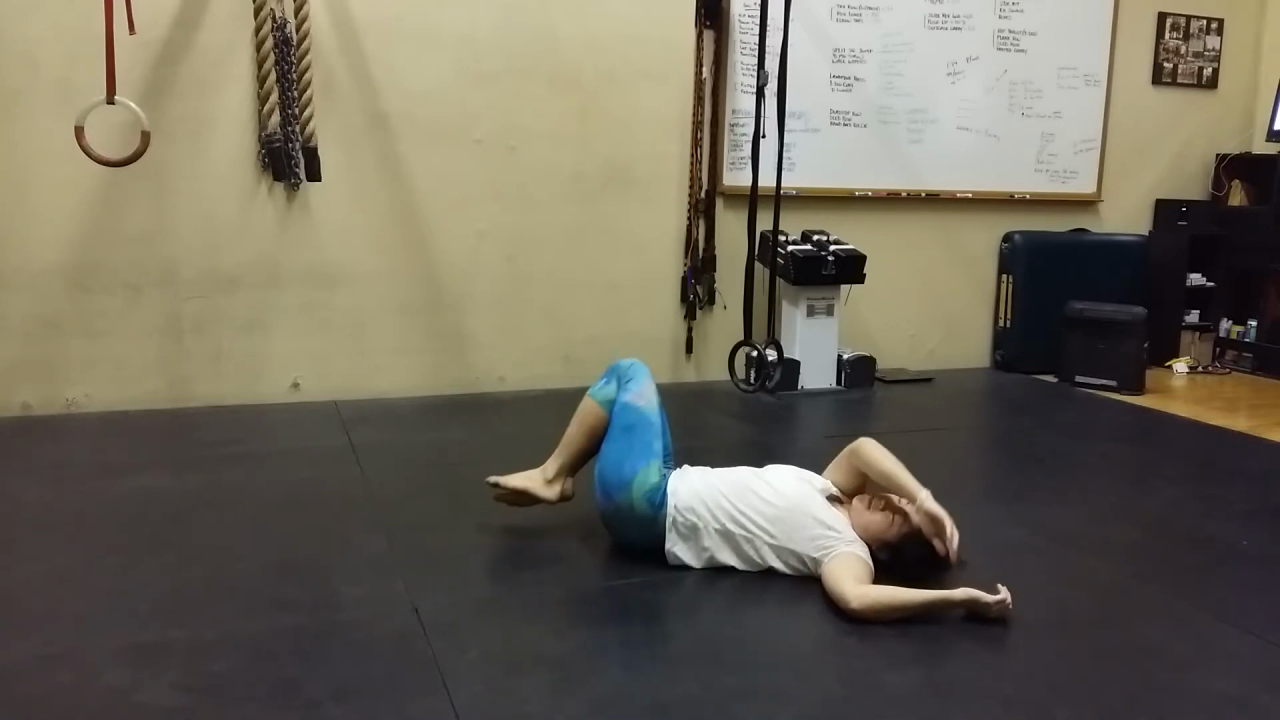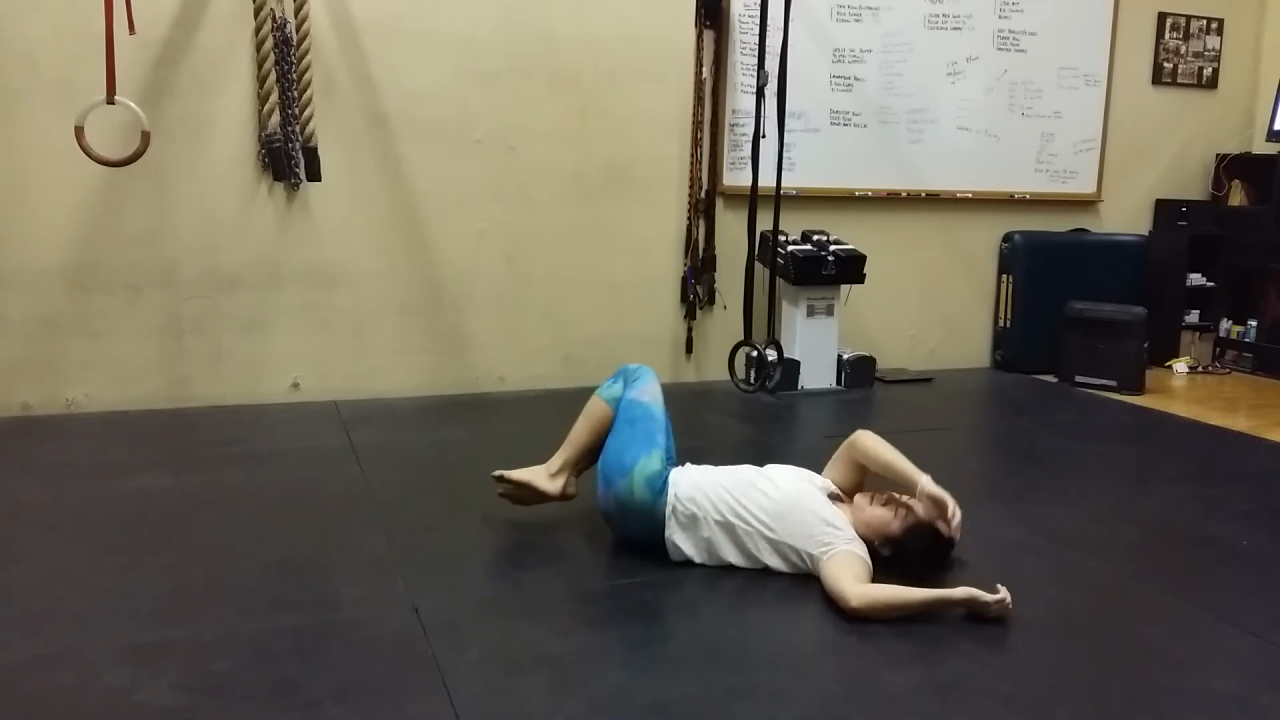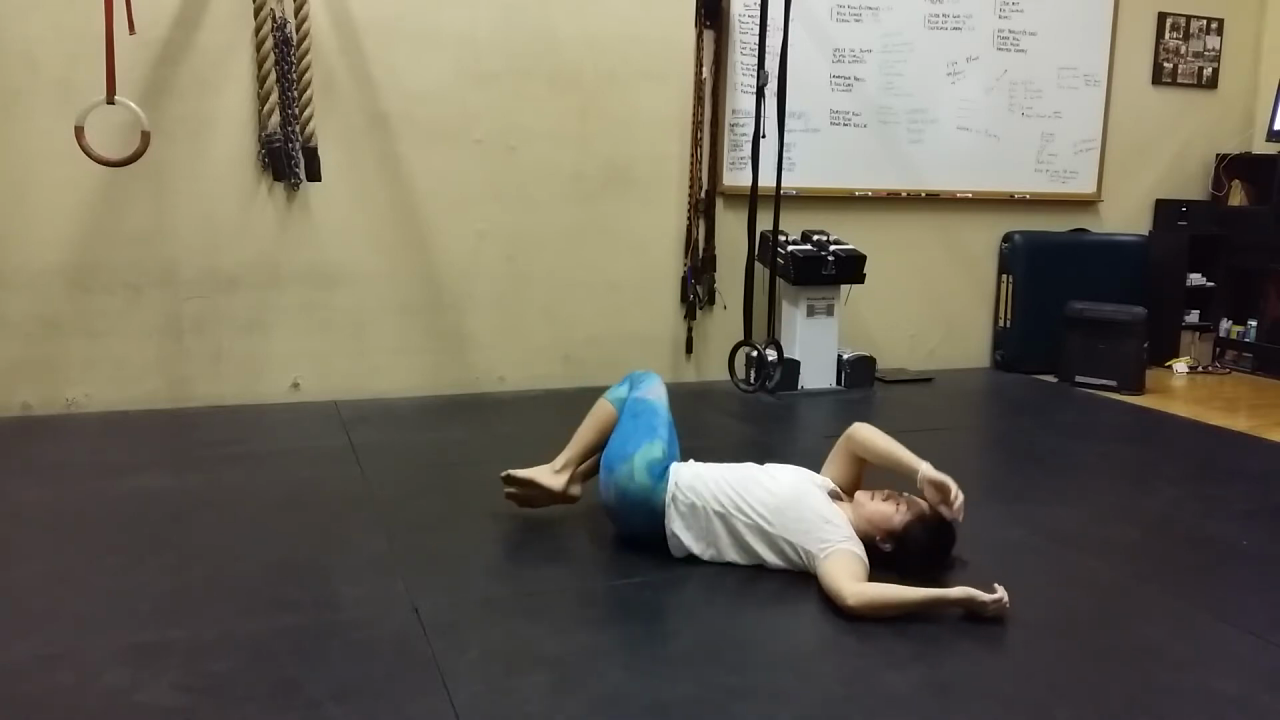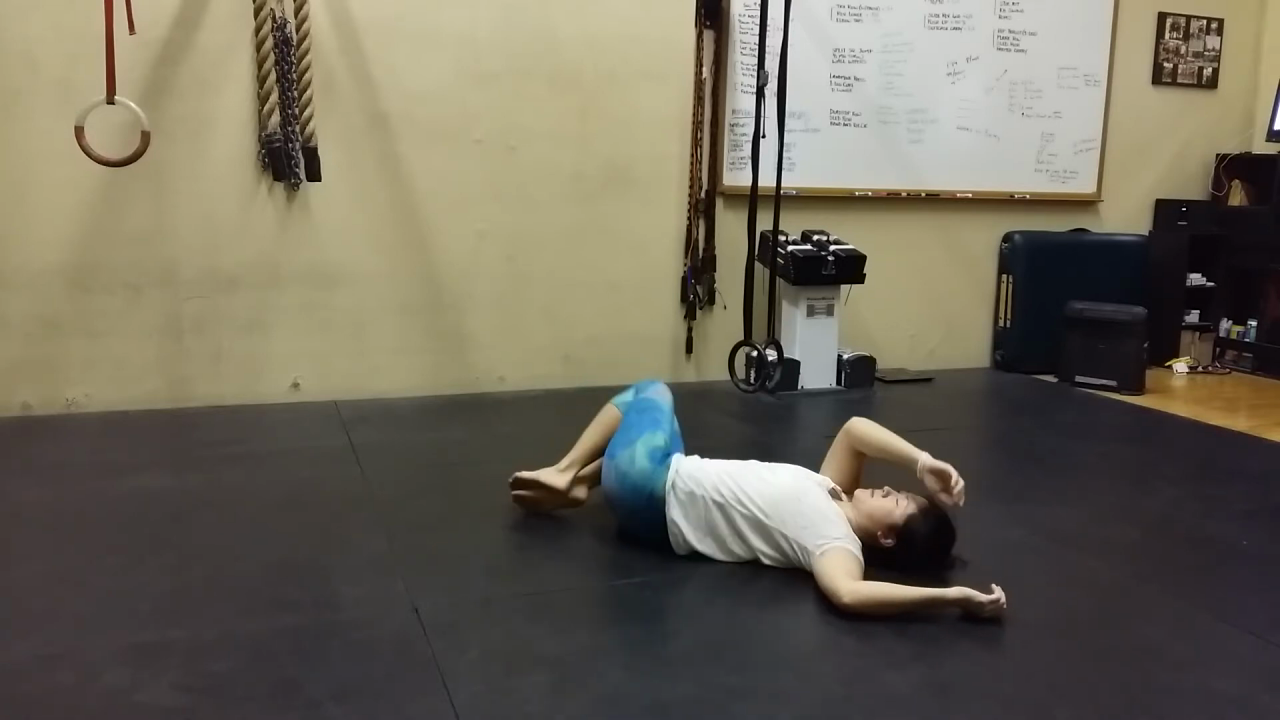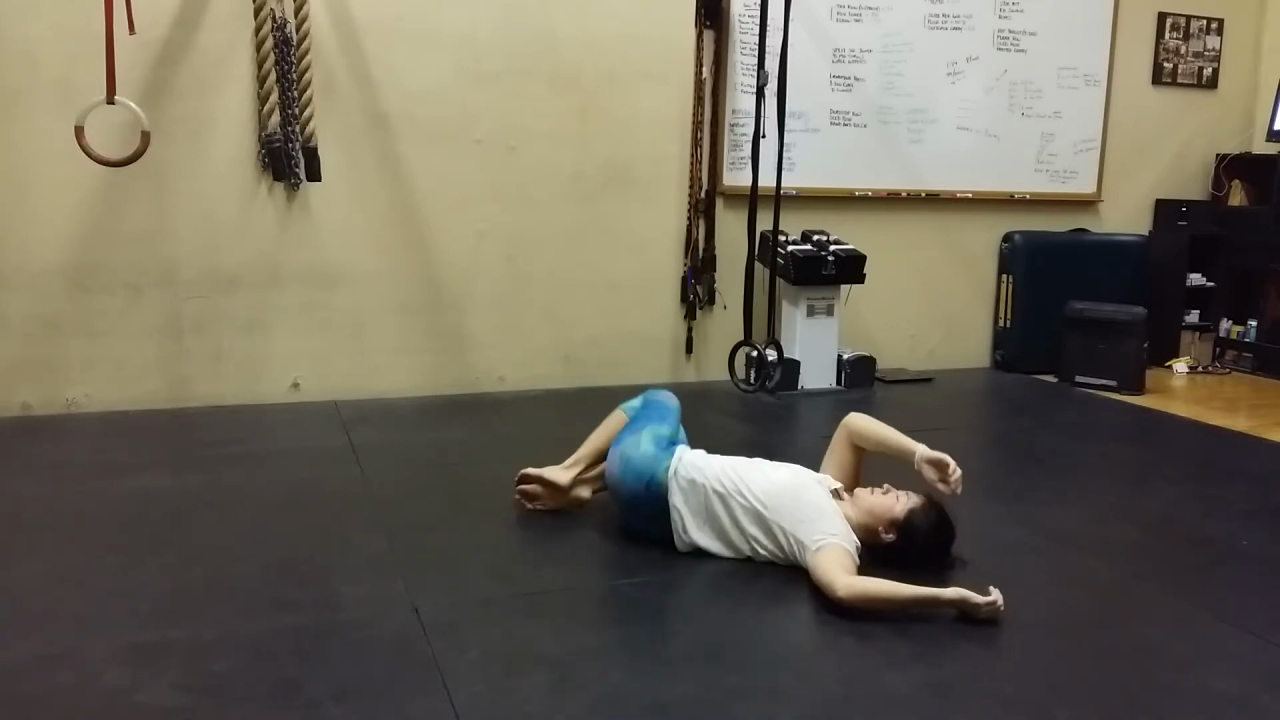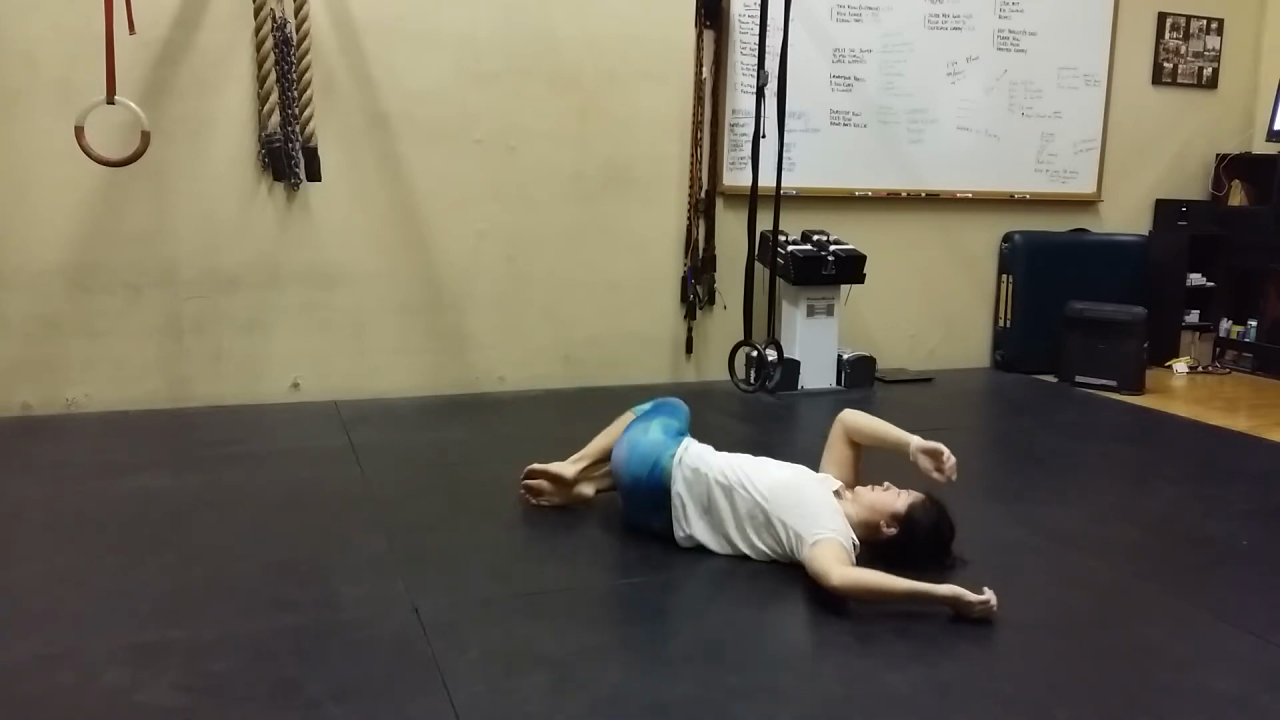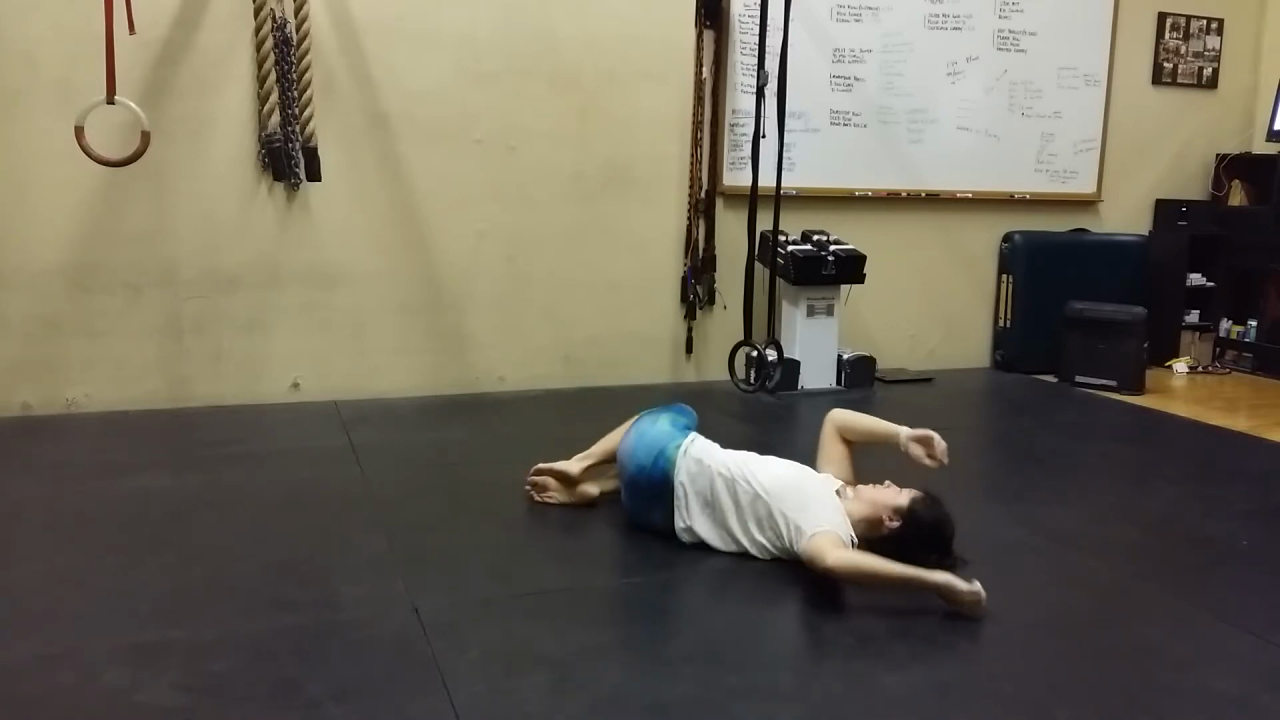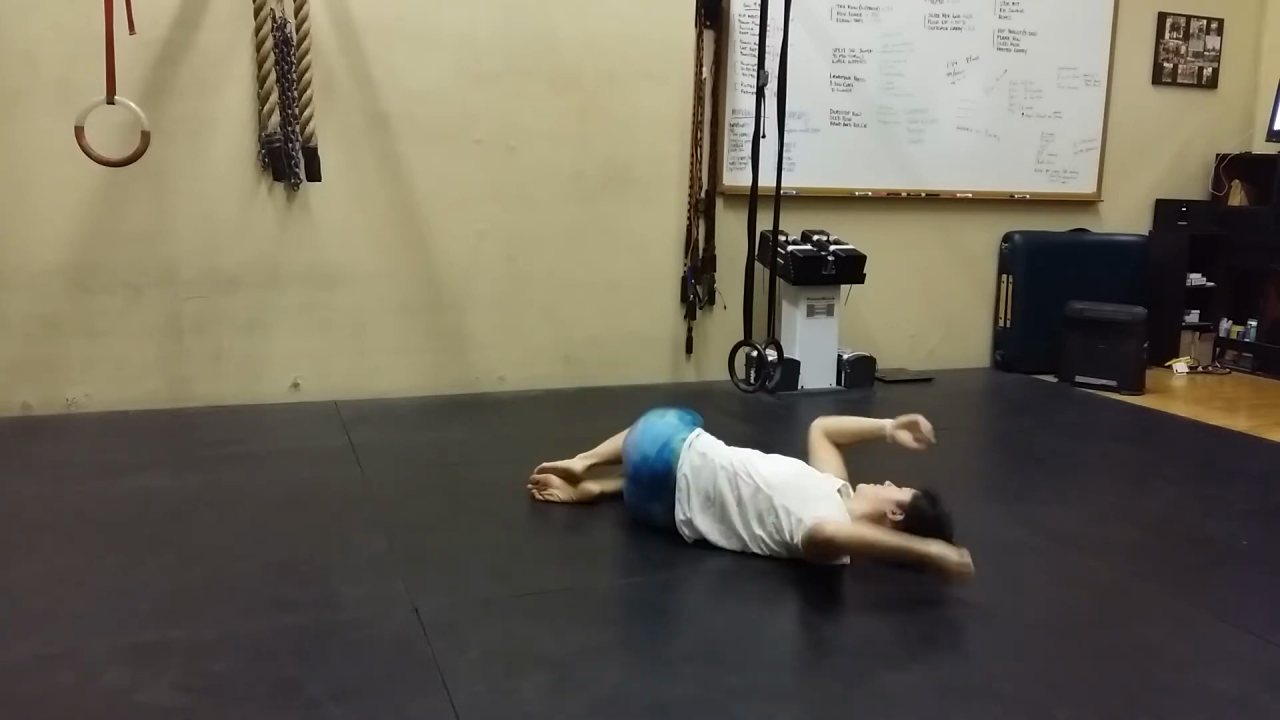
dt=0.1s
person 1, frame 1
left shoulder: (848, 549)
right shoulder: (831, 493)
left elbow: (857, 599)
right elbow: (862, 450)
left wrist: (959, 597)
right wrist: (926, 499)
left hip: (650, 508)
right hip: (673, 485)
left knee: (629, 375)
right knee: (629, 371)
left ankle: (551, 477)
right ankle: (554, 476)
person 1, frame 2
left shoulder: (845, 548)
right shoulder: (834, 495)
left elbow: (855, 597)
right elbow: (859, 442)
left wrist: (955, 596)
right wrist: (922, 481)
left hip: (648, 504)
right hip: (670, 489)
left knee: (635, 378)
right knee: (637, 377)
left ankle: (554, 474)
right ankle: (560, 475)
person 1, frame 3
left shoulder: (843, 546)
right shoulder: (833, 493)
left elbow: (852, 596)
right elbow: (856, 434)
left wrist: (955, 596)
right wrist: (925, 470)
left hip: (650, 494)
right hip: (675, 483)
left knee: (642, 384)
right knee: (643, 384)
left ankle: (560, 472)
right ankle: (566, 475)
person 1, frame 4
left shoulder: (840, 543)
right shoulder: (836, 493)
left elbow: (848, 593)
right elbow: (853, 429)
left wrist: (949, 595)
right wrist: (921, 461)
left hip: (653, 494)
right hip: (665, 491)
left knee: (649, 394)
right knee: (653, 393)
left ankle: (566, 475)
right ankle: (570, 479)
person 1, frame 5
left shoulder: (836, 539)
right shoulder: (836, 492)
left elbow: (843, 587)
right elbow: (851, 424)
left wrist: (948, 597)
right wrist: (919, 452)
right hip: (666, 486)
right knee: (661, 400)
left ankle: (571, 474)
right ankle: (577, 478)
person 1, frame 6
left shoulder: (834, 536)
right shoulder: (837, 490)
left elbow: (838, 579)
right elbow: (844, 421)
left wrist: (940, 592)
right wrist: (912, 444)
right hip: (662, 501)
left ankle: (576, 468)
right ankle: (580, 479)
person 1, frame 7
left shoulder: (832, 528)
right shoulder: (837, 489)
left elbow: (832, 561)
right elbow: (835, 420)
left wrist: (936, 581)
right wrist: (904, 435)
left ankle: (582, 467)
right ankle: (587, 480)
person 1, frame 8
left shoulder: (836, 535)
right shoulder: (836, 487)
left elbow: (824, 531)
right elbow: (820, 428)
left wrist: (926, 549)
right wrist: (888, 428)
right hip: (671, 487)
left ankle: (584, 467)
right ankle: (588, 484)
